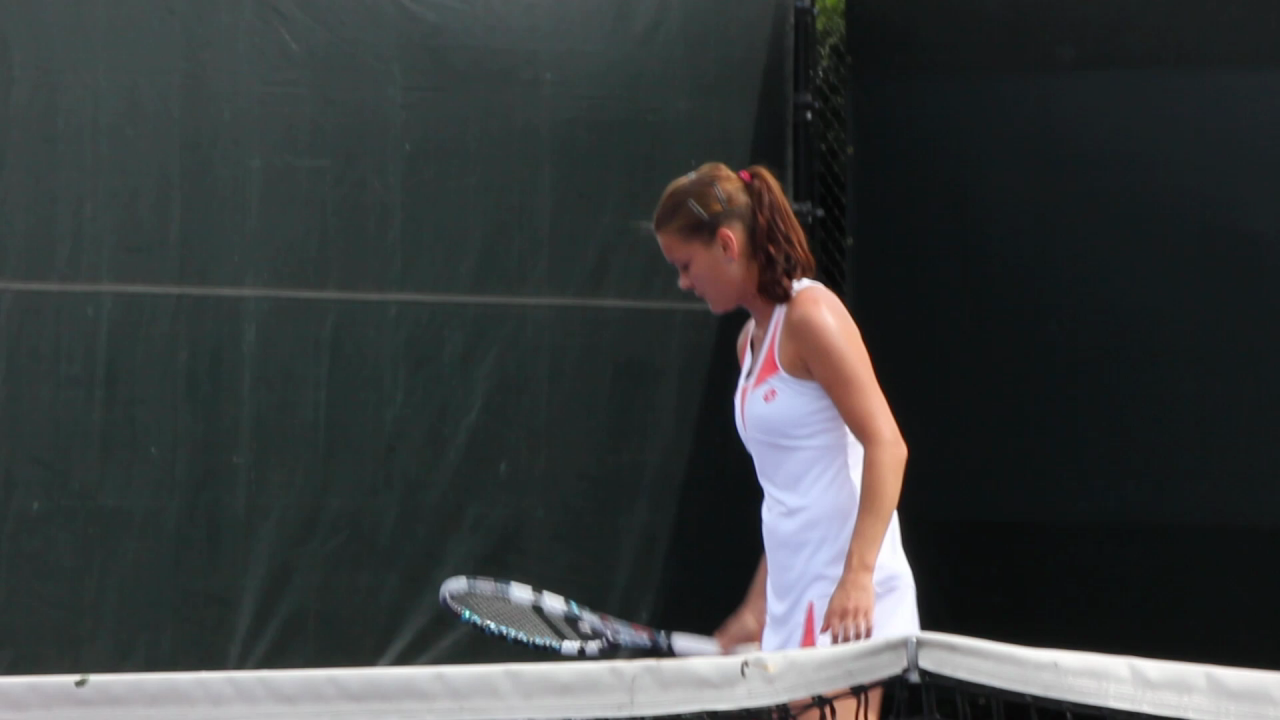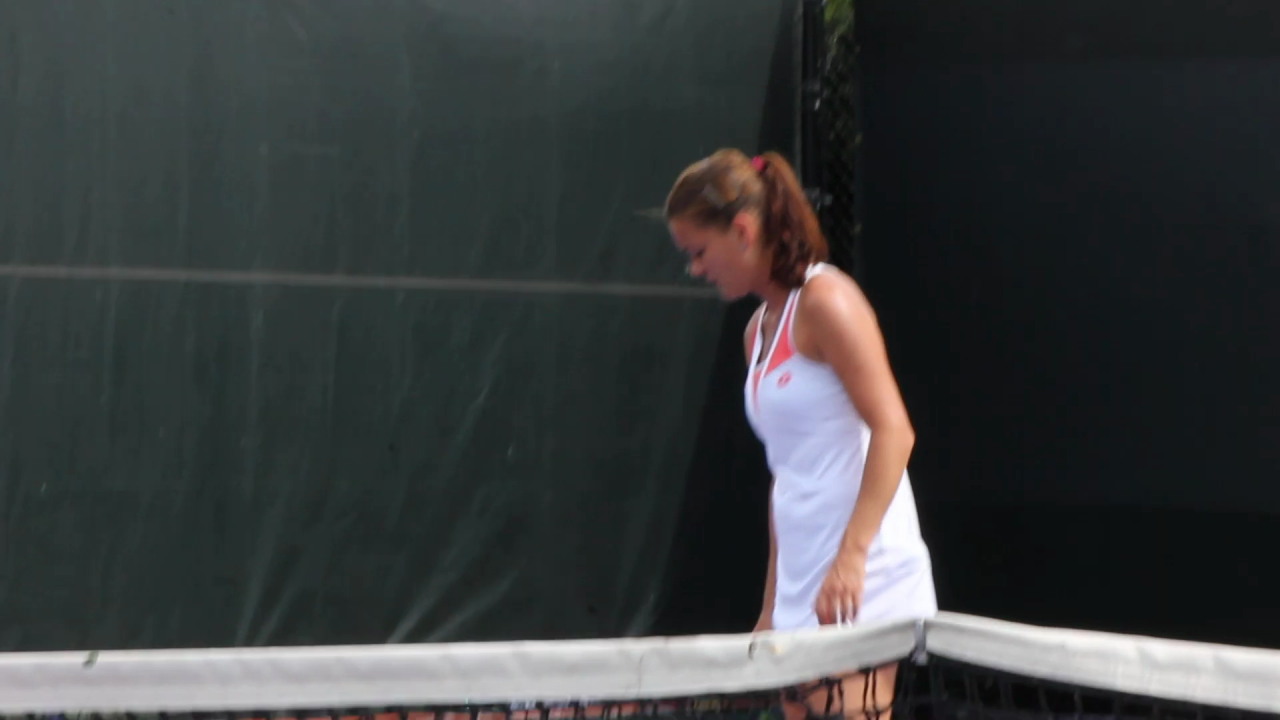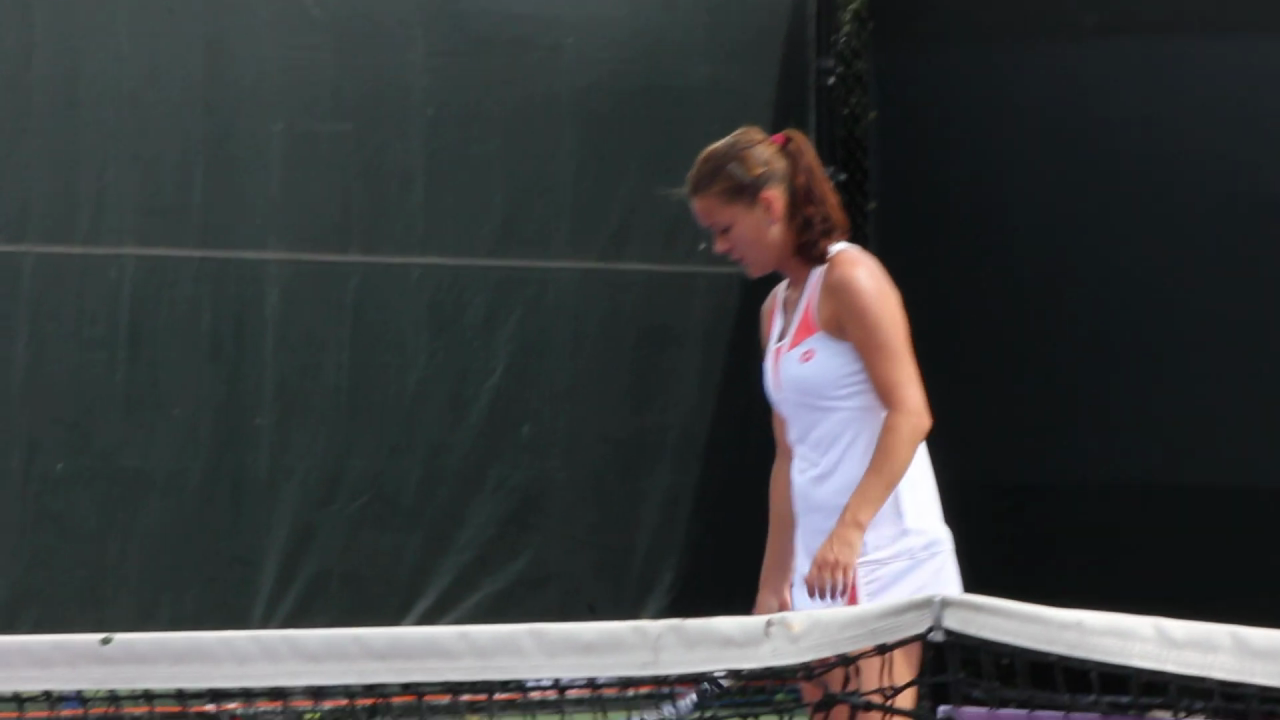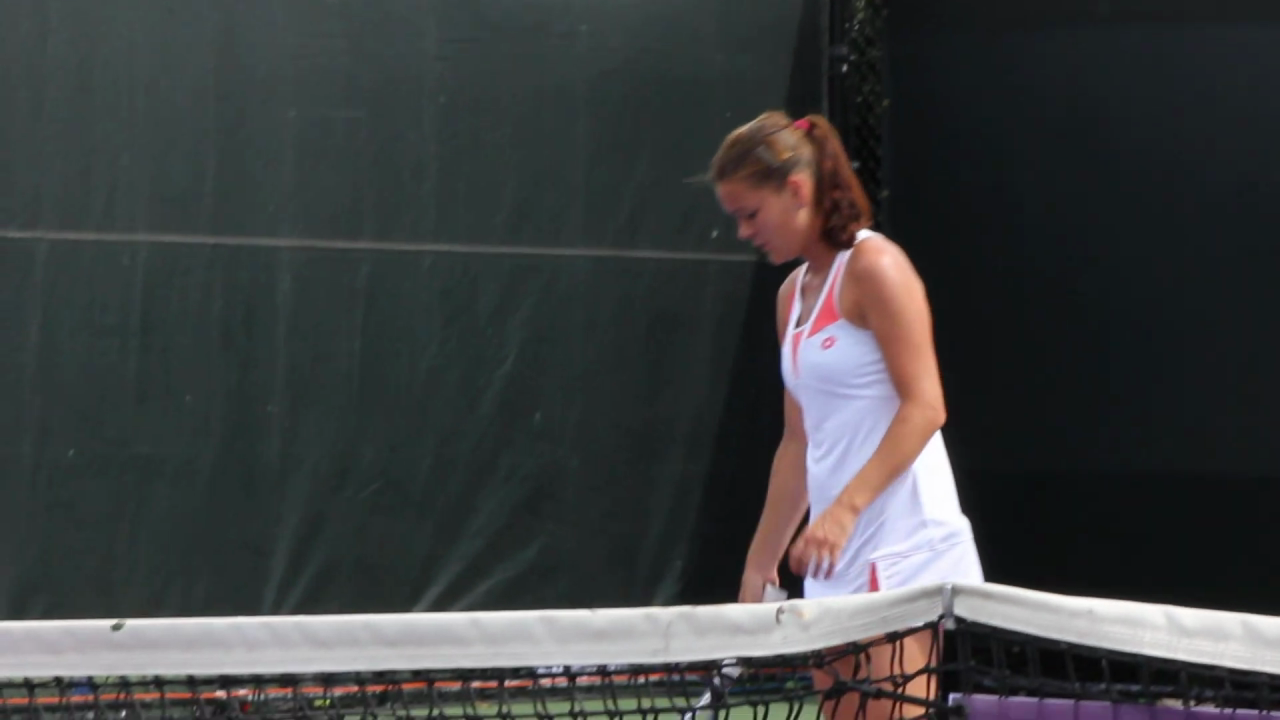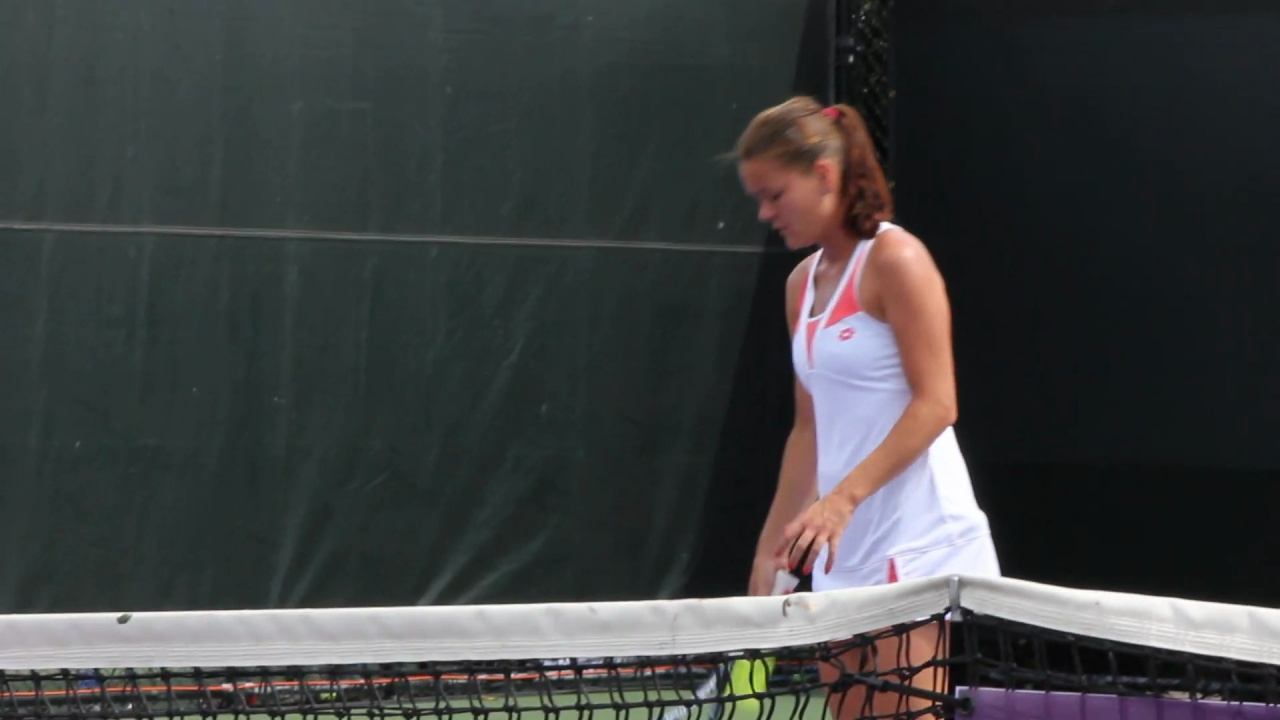
dt=0.1s
person 1, frame 1
left shoulder: (811, 315)
right shoulder: (752, 338)
left elbow: (885, 445)
left wrist: (856, 578)
right wrist: (757, 604)
left hip: (844, 598)
right hip: (794, 601)
person 1, frame 2
left shoulder: (826, 300)
right shoulder: (760, 326)
left elbow: (893, 431)
left wrist: (850, 554)
right wrist: (774, 605)
left hip: (857, 579)
right hip: (806, 581)
person 1, frame 3
left shoulder: (851, 277)
right shoulder: (776, 306)
left elbow: (910, 414)
left wrist: (851, 526)
right wrist: (773, 584)
left hip: (882, 556)
right hip: (823, 562)
person 1, frame 4
left shoulder: (875, 266)
right shoulder: (792, 292)
left elbow: (925, 407)
left wrist: (847, 508)
right wrist: (761, 559)
left hip: (901, 548)
right hip: (840, 551)
person 1, frame 5
left shoulder: (896, 259)
right shoulder: (802, 282)
left elbow: (935, 404)
left wrist: (842, 498)
right wrist: (770, 547)
left hip: (917, 541)
right hip: (844, 547)
